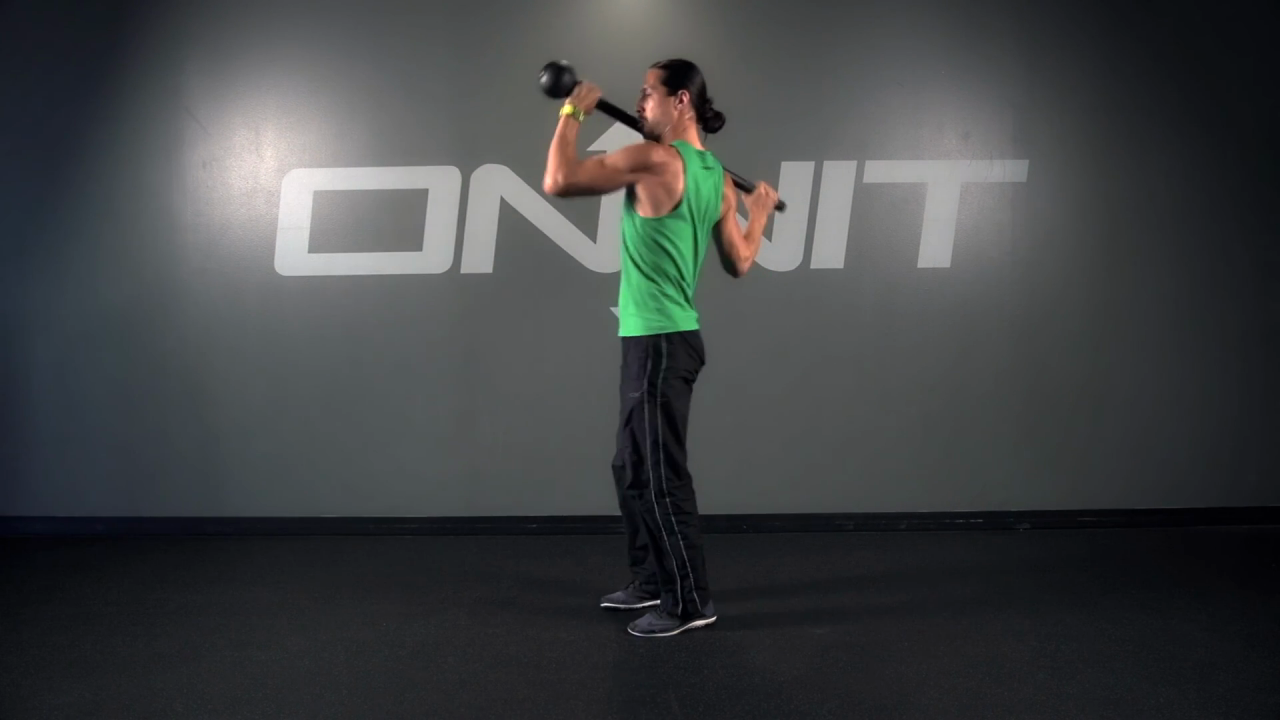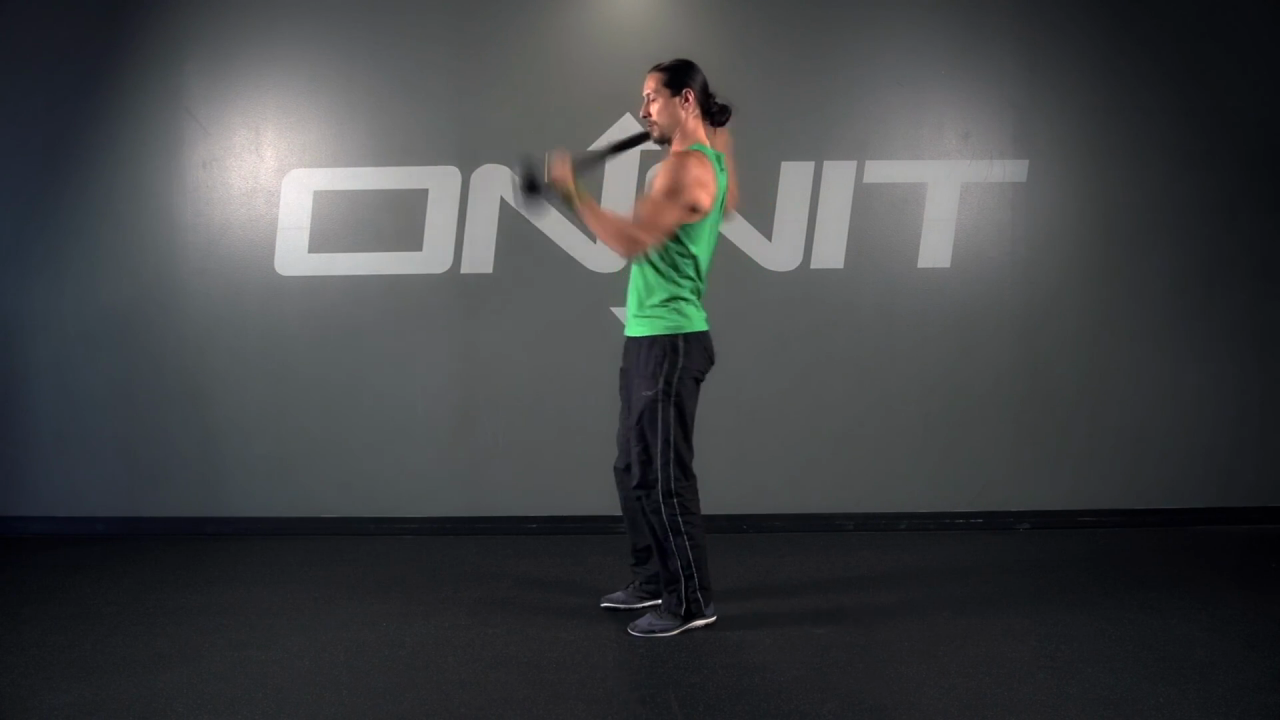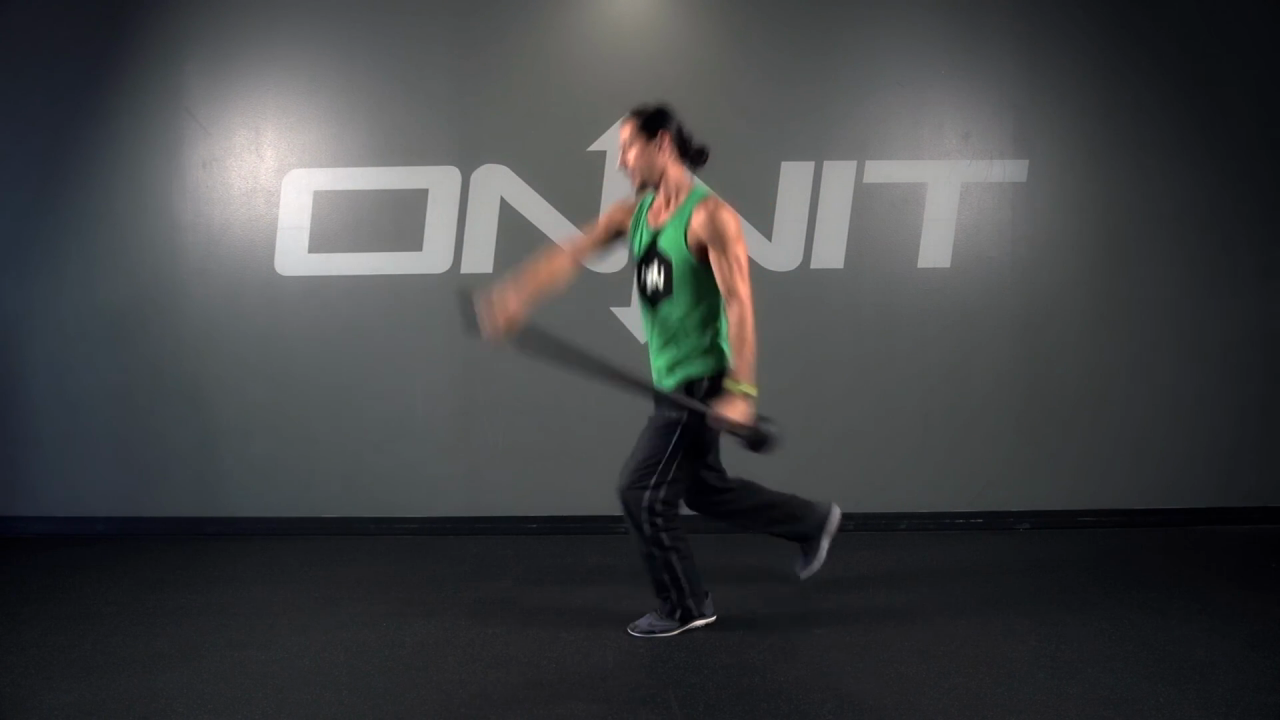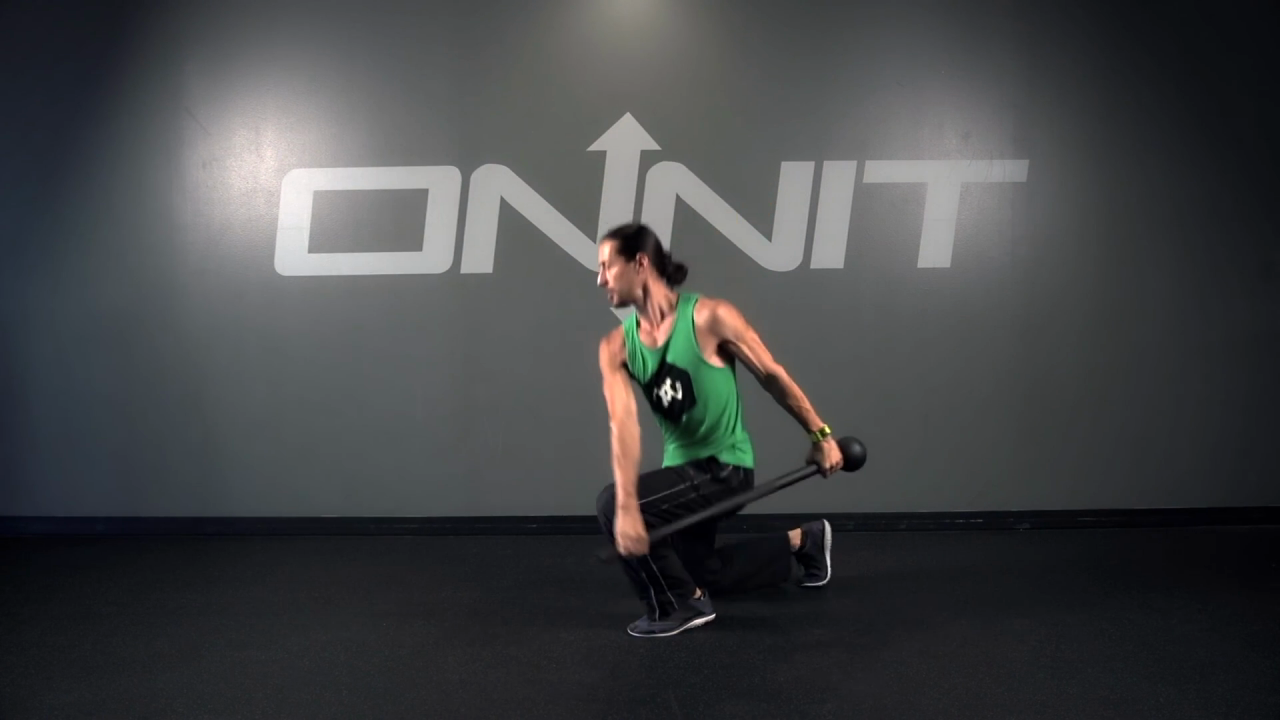
dt=0.4s
person 1, frame 1
left shoulder: (655, 160)
right shoulder: (715, 177)
left elbow: (556, 183)
right elbow: (739, 262)
left wrist: (571, 113)
right wrist: (759, 211)
left hip: (659, 343)
right hip: (653, 338)
left knee: (658, 475)
right knee: (631, 469)
left ankle: (689, 602)
right ankle: (652, 580)
person 1, frame 2
left shoulder: (686, 166)
right shoulder: (709, 161)
left elbow: (633, 242)
right elbow: (720, 201)
left wrist: (574, 193)
right wrist: (717, 136)
left hip: (671, 342)
right hip: (653, 338)
left knee: (661, 476)
right knee: (634, 470)
left ankle: (690, 601)
right ankle: (654, 578)
person 1, frame 3
left shoulder: (709, 214)
right shoulder: (635, 210)
left elbow: (739, 305)
right elbow: (571, 254)
left wrist: (740, 390)
right wrist: (518, 293)
left hip: (703, 382)
right hip: (674, 380)
left knee: (643, 490)
right knee: (702, 487)
left ankle: (686, 605)
right ankle: (811, 521)
person 1, frame 4
left shoulder: (709, 317)
right shoulder: (616, 346)
left elbow: (773, 376)
right elbow: (623, 424)
left wrist: (821, 435)
right wrist: (626, 508)
left hip: (725, 466)
right hip: (683, 465)
left knee: (607, 502)
right knee: (700, 569)
left ankle: (679, 604)
right ankle: (804, 541)
